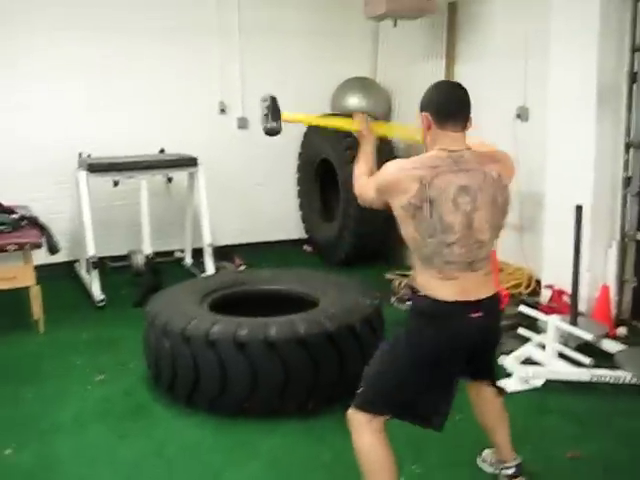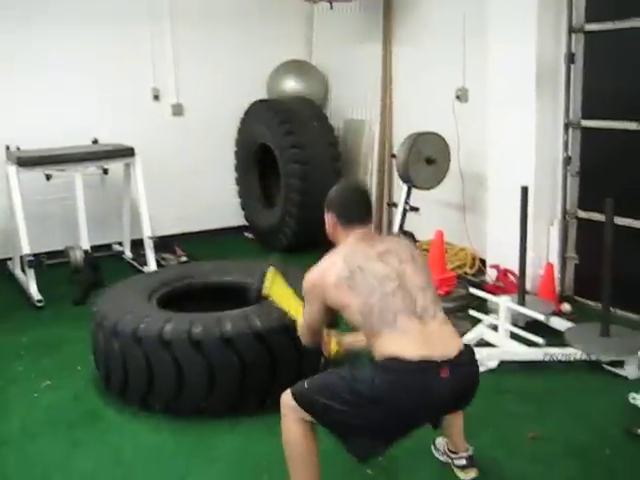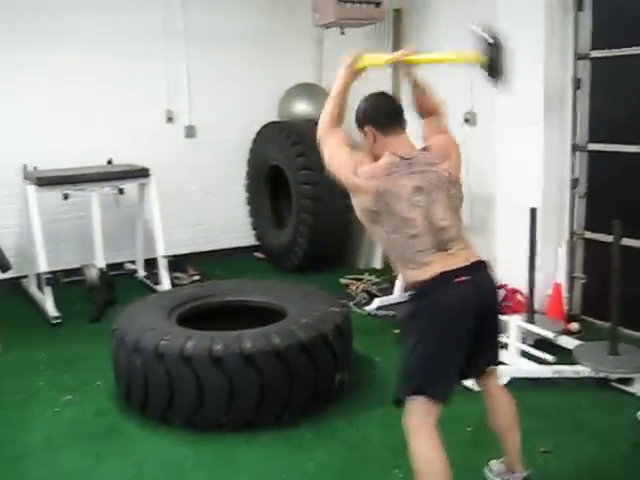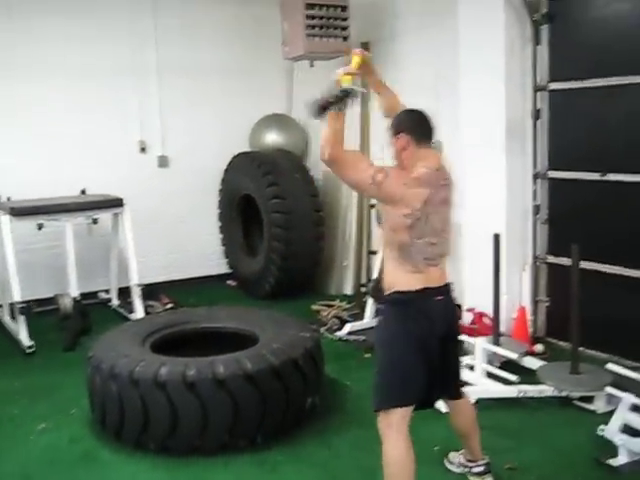
dt=1s
person 1, frame 1
left shoulder: (402, 175)
right shoulder: (500, 168)
left elbow: (363, 191)
left wrist: (366, 142)
left hip: (435, 317)
right hip: (487, 311)
left knee: (363, 419)
right knee: (480, 380)
person 1, frame 2
left shoulder: (323, 273)
right shoulder: (408, 250)
left elbow: (309, 337)
left hip: (406, 383)
right hip: (462, 372)
left knee: (294, 406)
right ankle: (459, 452)
person 1, frame 3
left shoulder: (362, 178)
right shoulder: (445, 158)
left elbow: (327, 133)
right elbow: (435, 113)
left wrist: (344, 77)
right wrist: (412, 75)
left hip: (439, 299)
right hip: (479, 282)
left knee: (419, 416)
right knee: (488, 378)
person 1, frame 4
left shoulder: (401, 187)
right shoulder: (439, 171)
left elbow: (330, 154)
right elbow: (404, 119)
right wrist: (376, 80)
left hip: (406, 309)
right hip: (440, 300)
left knee: (393, 422)
right knee: (452, 391)
